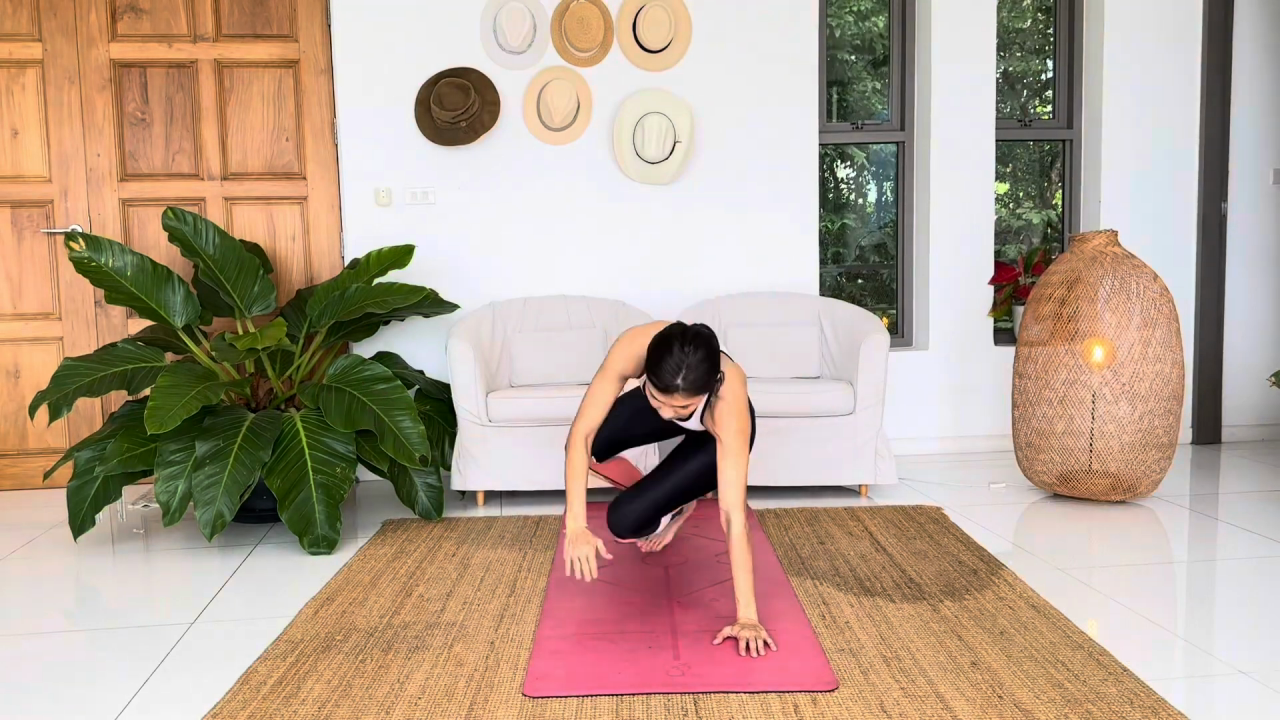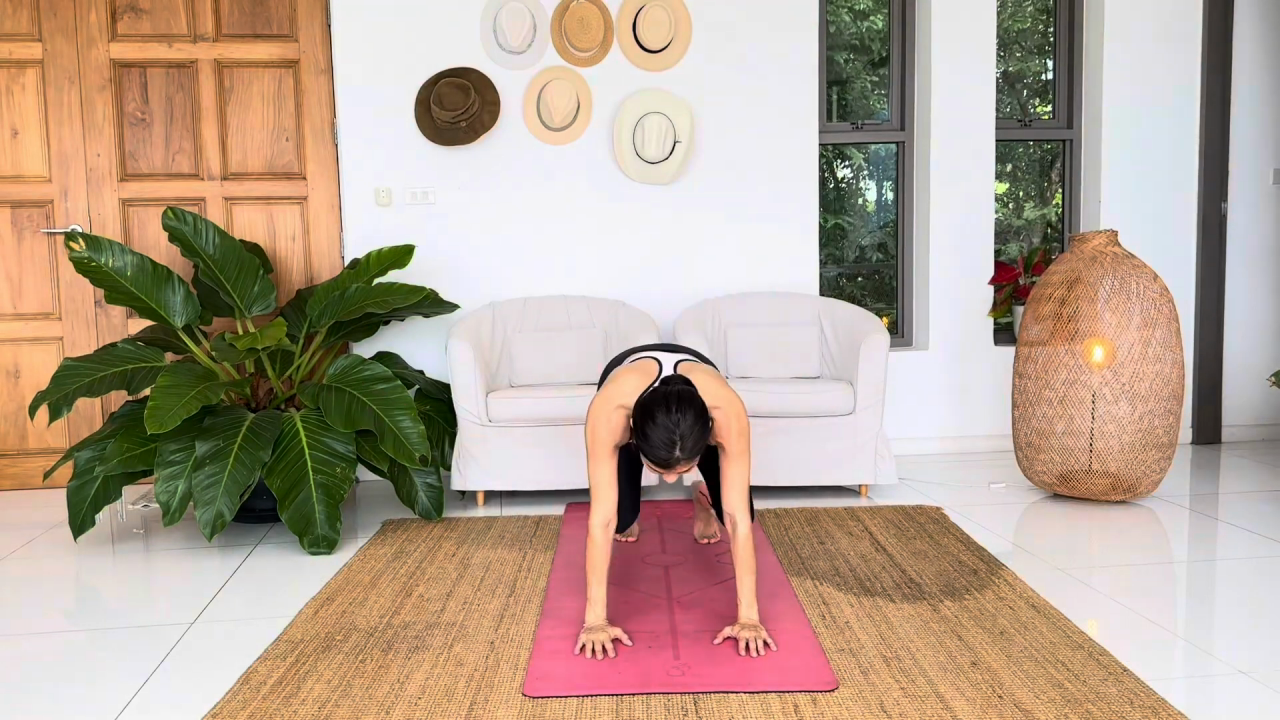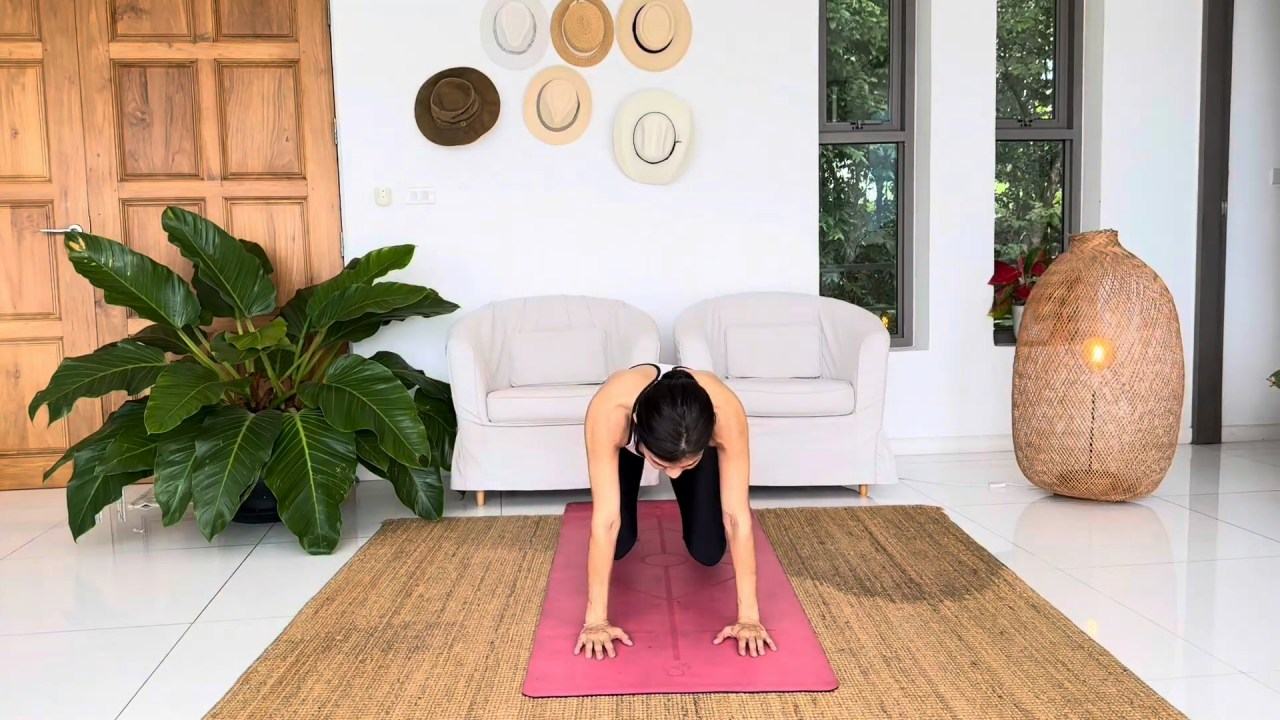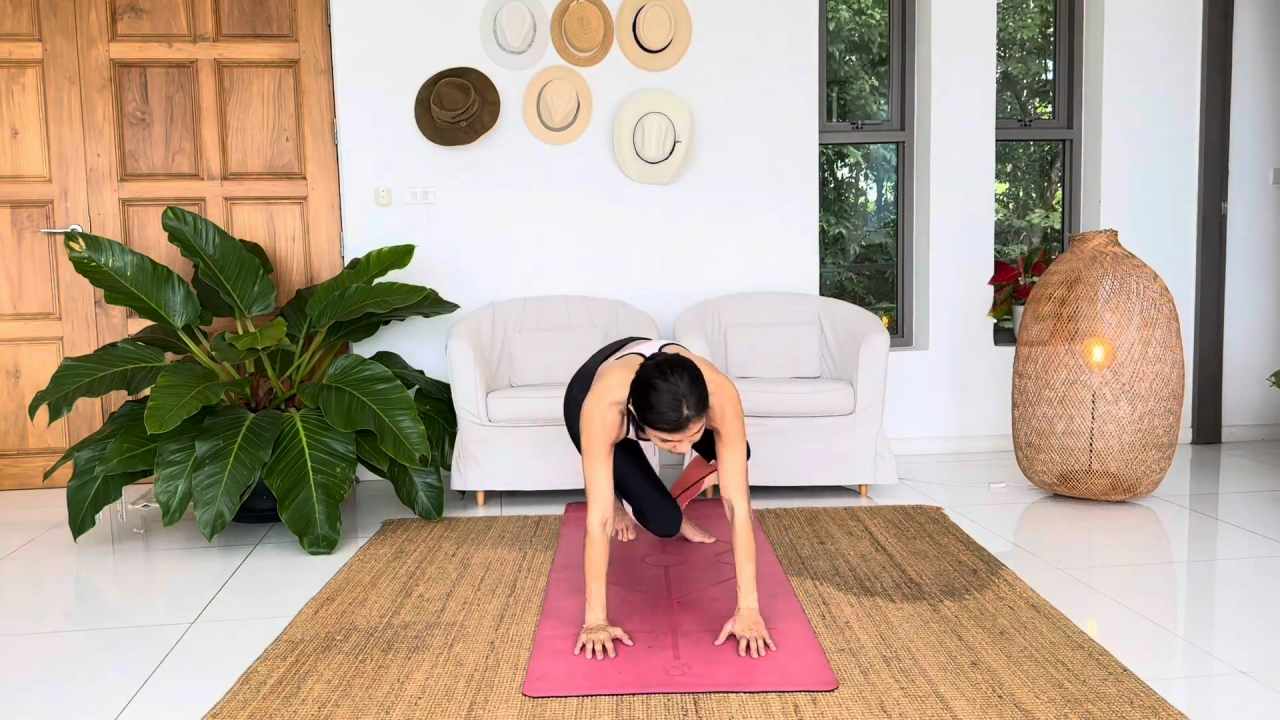
dt=0.4s
person 1, frame 1
left shoulder: (728, 399)
right shoulder: (635, 346)
left elbow: (733, 514)
right elbow: (581, 432)
left wrist: (747, 615)
right wrist: (576, 523)
left hip: (711, 437)
left knee: (623, 521)
left ankle: (675, 507)
right ankle: (661, 502)
person 1, frame 2
left shoulder: (725, 410)
right shoulder: (610, 410)
left elbow: (738, 517)
right elbow: (601, 519)
left wrist: (748, 615)
right wrist: (595, 618)
left knee: (735, 516)
right knee: (621, 520)
left ankle: (703, 499)
person 1, frame 3
left shoulder: (725, 412)
right shoulder: (610, 410)
left elbow: (738, 519)
right elbow: (605, 521)
left wrist: (749, 616)
right wrist: (596, 619)
left hip: (693, 435)
right hip: (627, 432)
left knee: (708, 553)
right knee: (619, 544)
person 1, frame 4
left shoulder: (716, 391)
right shoulder: (605, 406)
left elbow: (737, 502)
right elbow: (598, 520)
left wrist: (748, 607)
right wrist: (595, 619)
right hip: (589, 404)
right knee: (666, 521)
left ankle: (672, 506)
right ankle: (622, 494)
